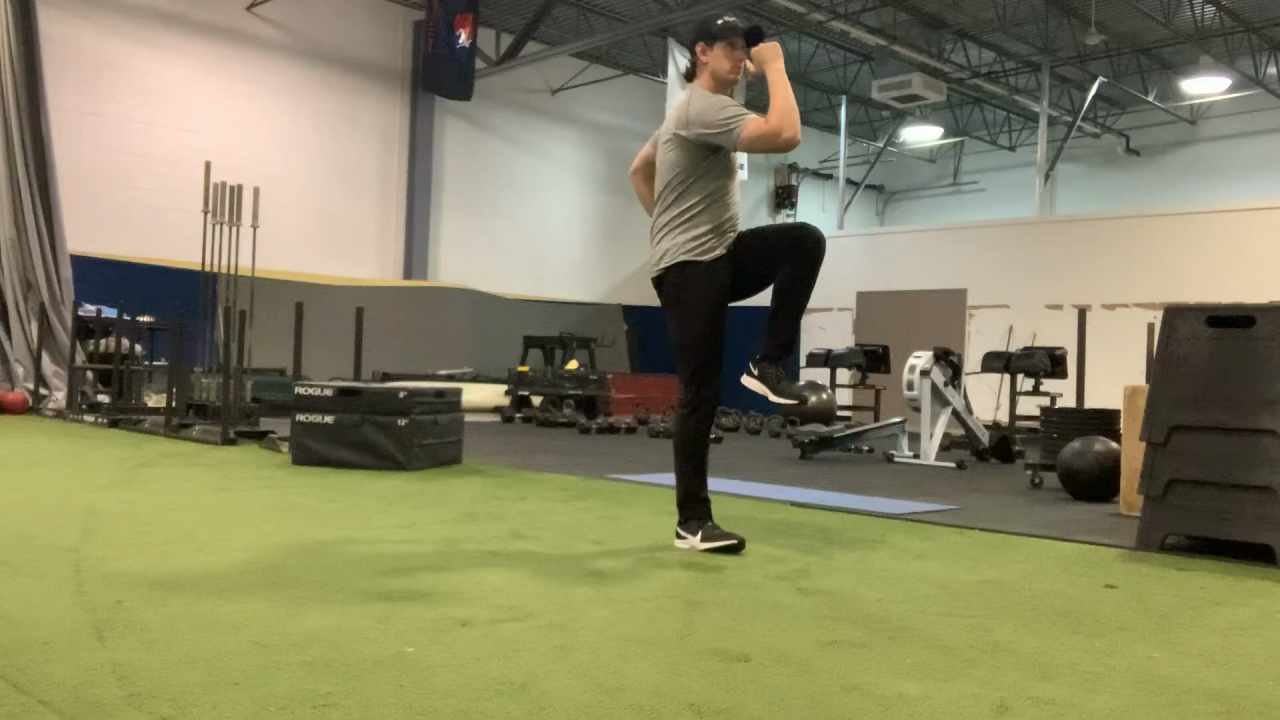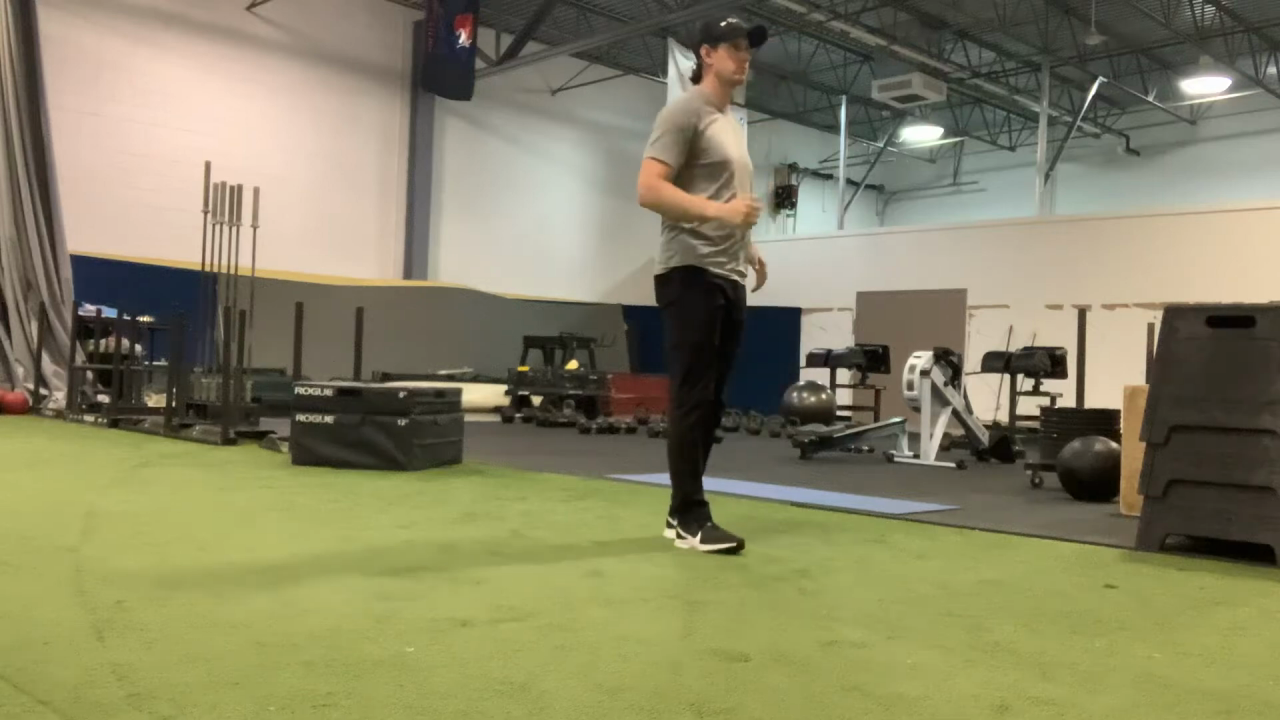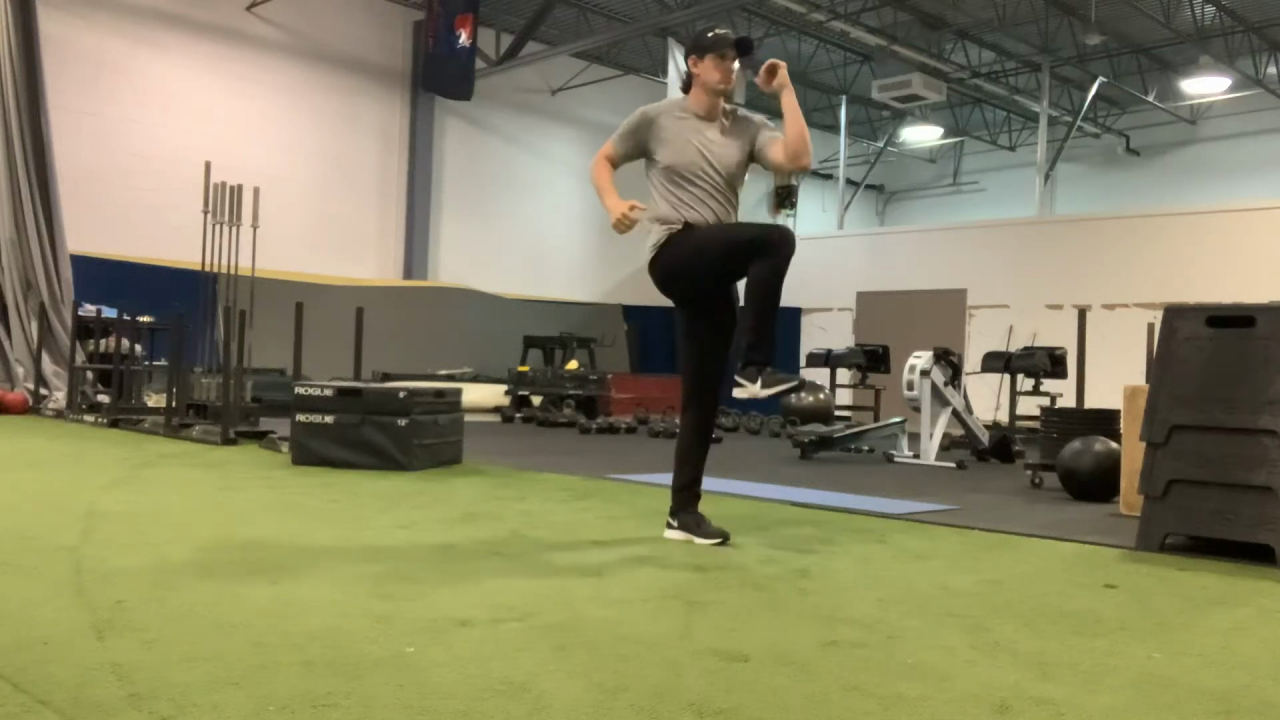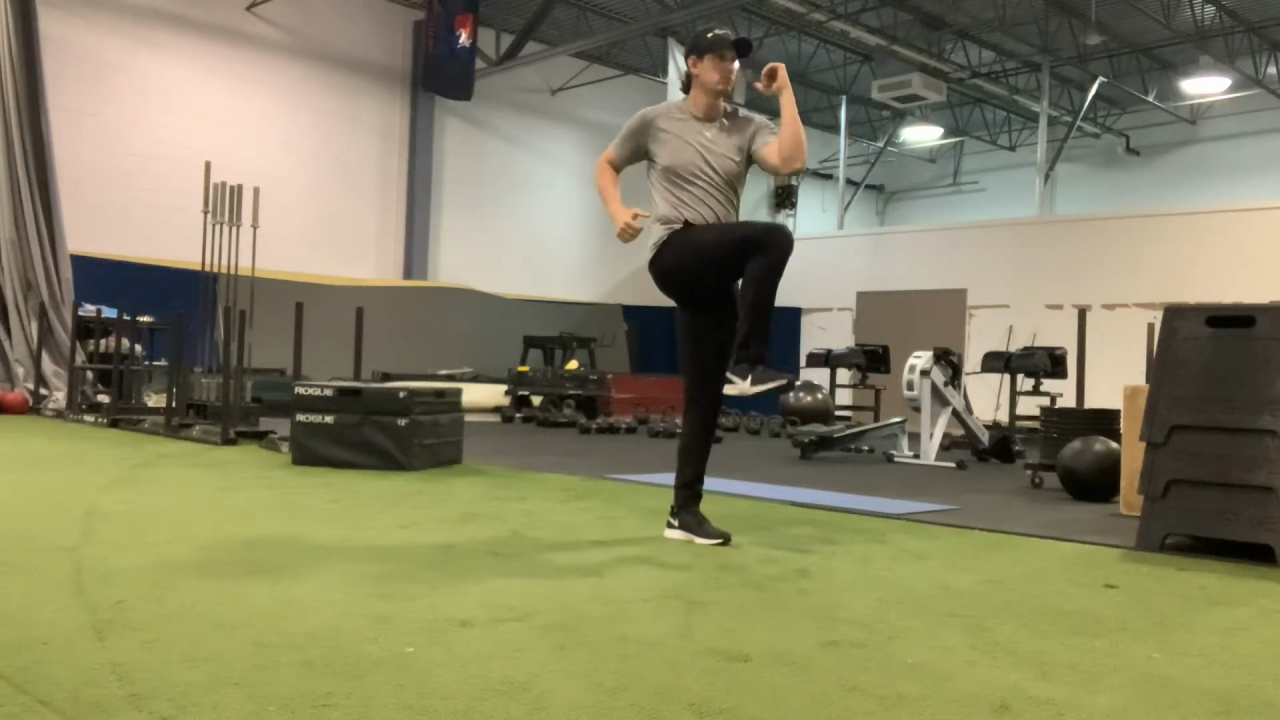
dt=0.7s
person 1, frame 1
left shoulder: (696, 110)
right shoulder: (703, 106)
left elbow: (638, 169)
right elbow: (785, 136)
left wrist: (666, 222)
right wrist: (775, 68)
left hip: (722, 253)
right hip: (689, 267)
left knee: (805, 241)
right knee: (701, 393)
left ankle: (769, 363)
right ankle: (692, 520)
person 1, frame 2
left shoulder: (731, 125)
right shoulder: (684, 113)
right elbow: (649, 190)
left wrist: (748, 247)
right wrist: (719, 209)
left hip: (728, 278)
right hip: (690, 274)
left knee: (712, 400)
right knee: (692, 398)
left ankle: (683, 508)
right ankle: (690, 517)
person 1, frame 3
left shoulder: (748, 127)
right shoulder: (655, 119)
left elbow: (798, 160)
right elbow: (602, 160)
left wrist: (785, 92)
right wrist: (613, 203)
left hip: (717, 274)
right hip: (676, 256)
left knee: (703, 395)
right knee: (776, 241)
left ankle: (683, 510)
right ankle: (755, 368)
person 1, frame 4
left shoulder: (748, 127)
right shoulder: (654, 121)
left elbow: (792, 162)
right elbow: (606, 164)
left wrist: (785, 93)
right wrist: (617, 210)
left hip: (718, 276)
right hip: (677, 256)
left knee: (705, 396)
right knee: (773, 239)
left ankle: (685, 510)
right ankle: (747, 365)
